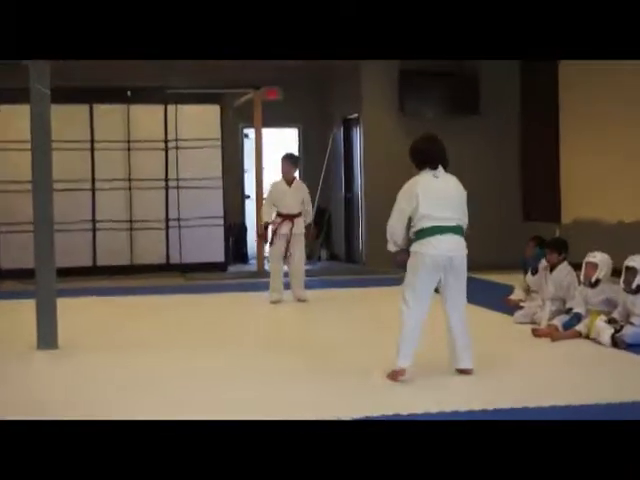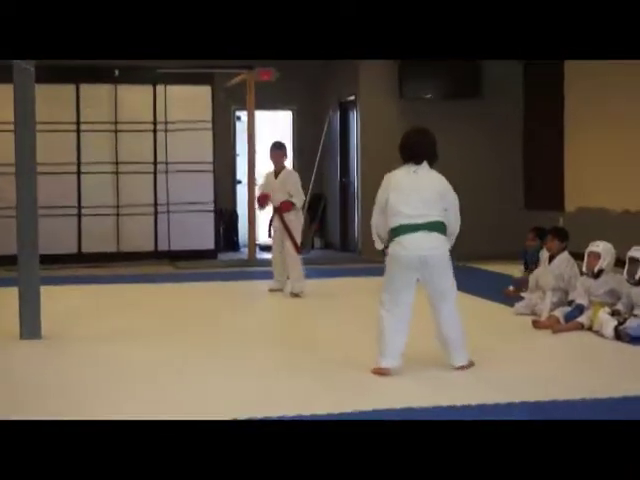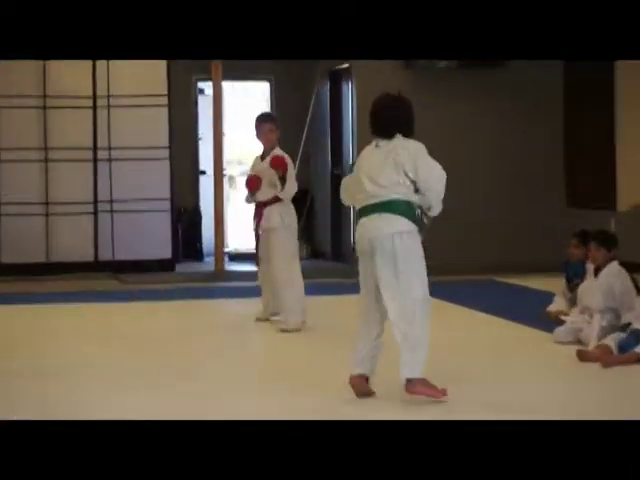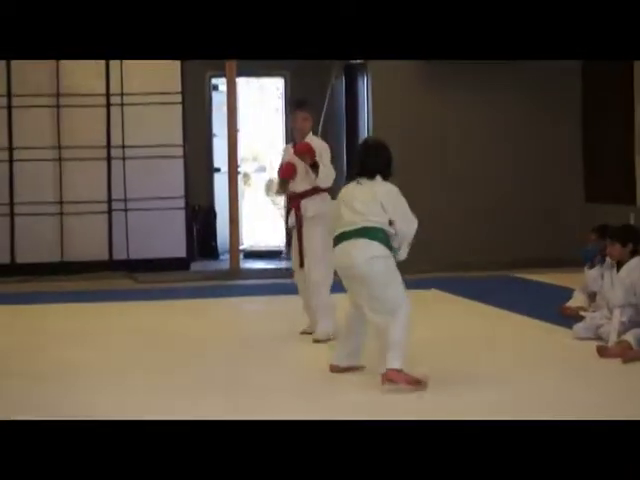
dt=0.7s
person 1, frame 1
left shoulder: (414, 185)
right shoulder: (456, 184)
left elbow: (396, 223)
right elbow: (463, 220)
left wrist: (399, 249)
left hip: (427, 249)
right hip: (456, 247)
left knee: (413, 307)
right knee: (456, 306)
left ankle: (402, 364)
right ankle: (464, 362)
person 1, frame 2
left shoulder: (391, 180)
right shoulder: (438, 181)
left elbow: (378, 217)
right elbow: (453, 219)
left wrist: (383, 242)
right wrist: (444, 243)
left hip: (402, 247)
right hip: (434, 245)
left knee: (392, 305)
right knee: (445, 302)
left ankle: (387, 362)
right ankle: (460, 357)
person 1, frame 3
left shoulder: (365, 156)
right shoulder: (411, 149)
left elbow: (348, 194)
right elbow: (434, 181)
right wrist: (429, 206)
left hip: (366, 229)
right hip: (397, 228)
left knee: (372, 305)
right knee: (411, 300)
person 1, frame 4
left shoulder: (346, 191)
right shoulder: (387, 190)
left elbow: (338, 222)
right elbow: (406, 226)
right wrist: (399, 250)
left hip: (343, 253)
right hip: (370, 251)
left knee: (362, 307)
right knee: (395, 309)
left ankle: (342, 361)
right ankle: (393, 367)
person 2, frame 1
left shoulder: (302, 186)
right shoulder: (275, 186)
left elbow: (307, 207)
right elbow: (268, 206)
left wrist: (308, 225)
right wrist: (265, 227)
left hip: (297, 226)
right hip: (280, 226)
left knee: (298, 261)
right knee: (276, 261)
left ankle: (299, 293)
right ankle: (276, 294)
person 2, frame 2
left shoulder: (292, 175)
right shoulder: (268, 177)
left elbow: (300, 197)
right elbow: (263, 201)
left wrist: (291, 203)
right wrist: (261, 201)
left hip: (292, 217)
right hip: (278, 217)
left knee: (291, 251)
right knee: (277, 252)
left ankle: (297, 287)
right ankle: (279, 283)
person 2, frame 3
left shoulder: (282, 159)
right shoulder: (257, 162)
left elbow: (288, 193)
right elbow: (251, 197)
left wrist: (282, 175)
right wrist: (251, 189)
left hip: (280, 217)
right hip: (264, 217)
left knee: (284, 268)
right knee: (266, 267)
left ankle: (294, 318)
right ankle: (271, 308)
person 2, frame 4
left shoulder: (318, 145)
right shoulder: (288, 151)
left elbow: (327, 179)
right elbow: (284, 189)
left wrist: (312, 163)
right wrist: (283, 180)
left hip: (317, 209)
right hip: (297, 211)
left knee: (316, 268)
right knee: (302, 268)
left ankle: (326, 324)
right ankle: (317, 321)
